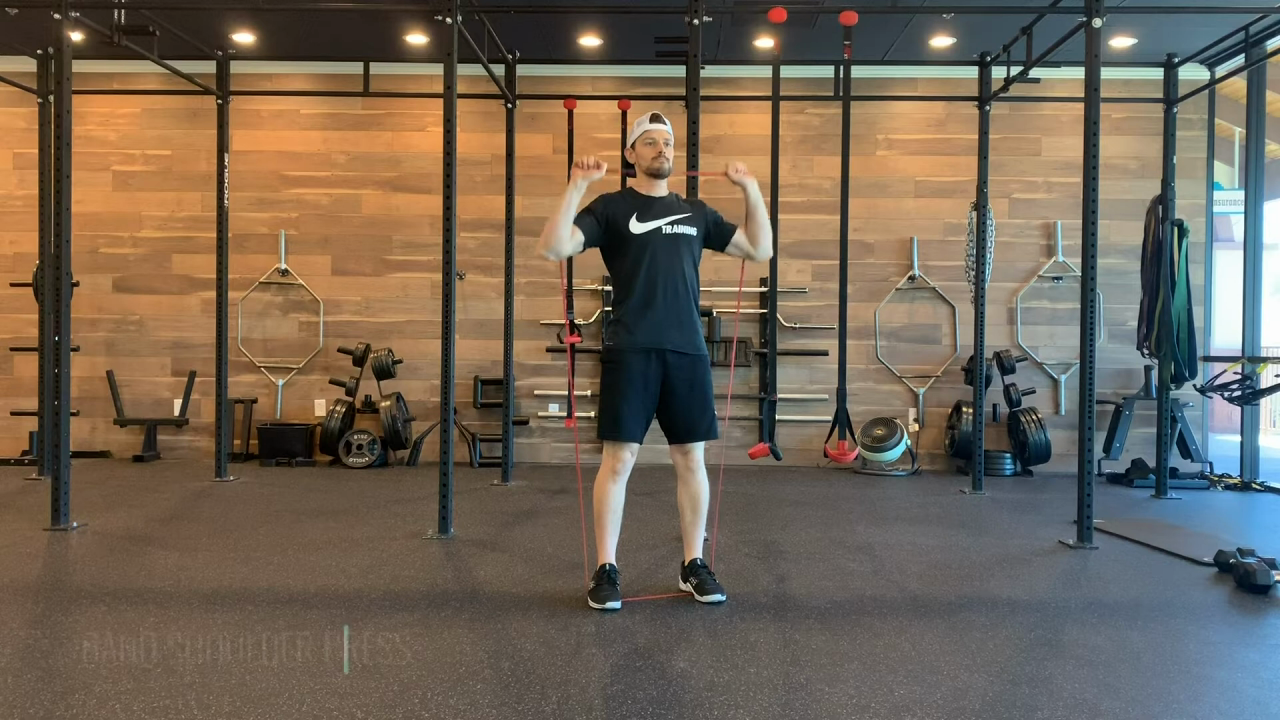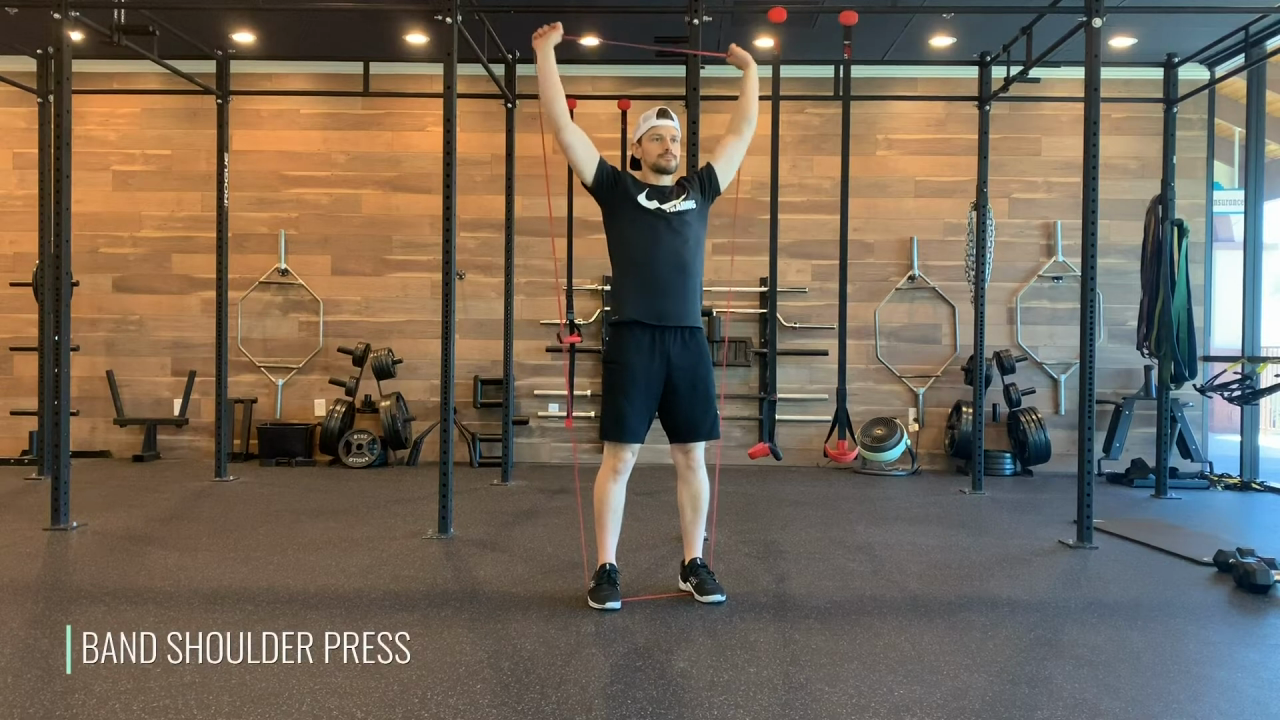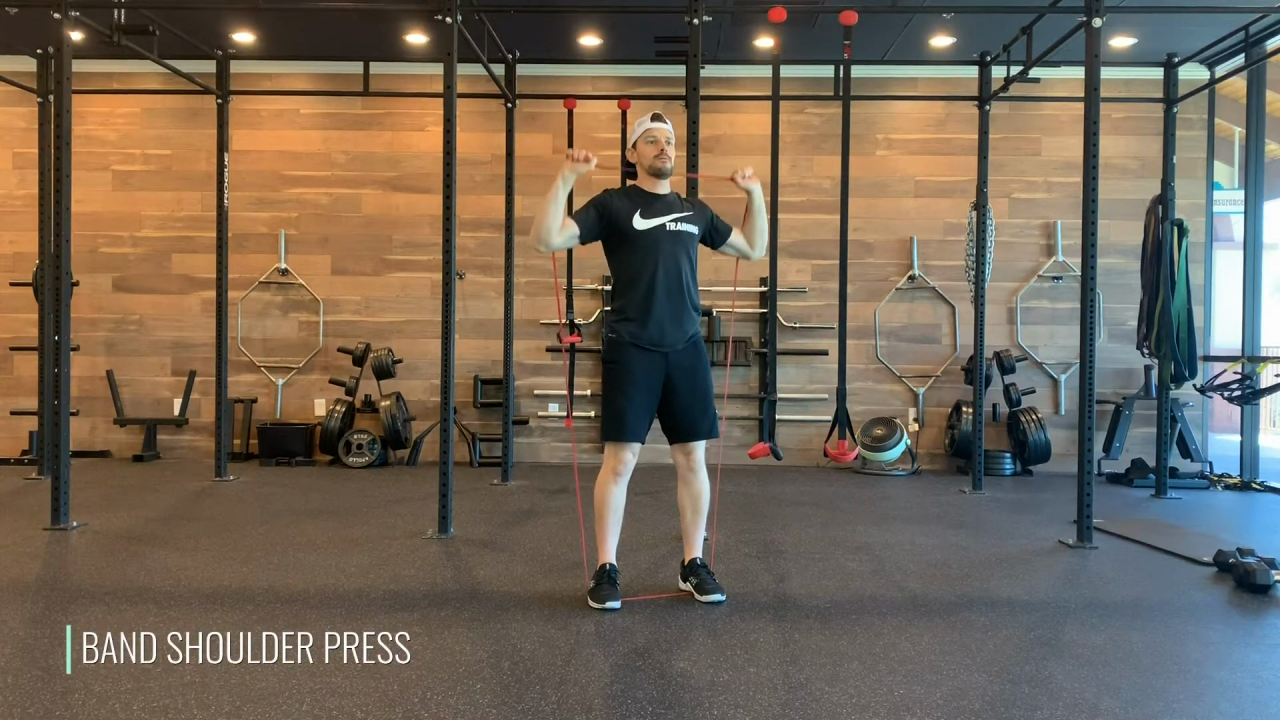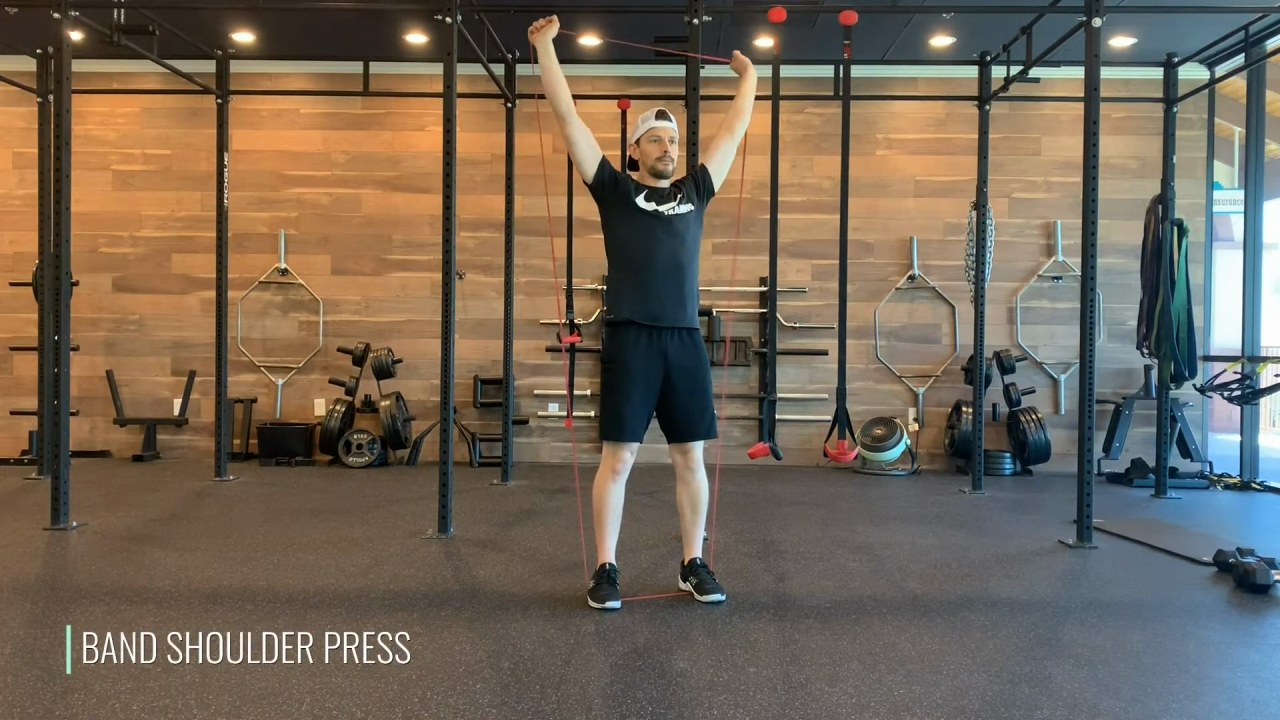
dt=1s
person 1, frame 1
left shoulder: (697, 212)
right shoulder: (610, 207)
left elbow: (760, 250)
right elbow: (552, 248)
left wrist: (751, 190)
right wrist: (576, 188)
left hip: (687, 350)
right hip: (629, 351)
left knee: (691, 458)
right knee: (618, 459)
left ankle: (693, 565)
right ankle: (606, 570)
person 1, frame 2
left shoulder: (698, 190)
right shoulder: (615, 189)
left elbow: (741, 132)
right elbow: (561, 122)
left wrist: (750, 71)
right wrist: (545, 52)
left hip: (689, 342)
right hip: (633, 342)
left knee: (691, 457)
right knee: (619, 458)
left ankle: (693, 563)
right ankle: (605, 568)
person 1, frame 3
left shoulder: (695, 210)
right shoulder: (612, 203)
left elbow: (753, 249)
right elbow: (545, 239)
left wrist: (754, 195)
right wrist: (564, 180)
left hip: (687, 347)
right hip: (631, 348)
left knee: (692, 458)
right knee: (619, 460)
left ankle: (693, 564)
right ankle: (606, 569)
person 1, frame 4
left shoulder: (694, 191)
right shoulder: (614, 189)
left elbow: (732, 131)
right elbow: (567, 116)
left wrist: (748, 76)
right wrist: (545, 46)
left hip: (686, 341)
right hip: (630, 341)
left knee: (690, 458)
right knee: (617, 458)
left ankle: (693, 563)
right ankle: (605, 569)
